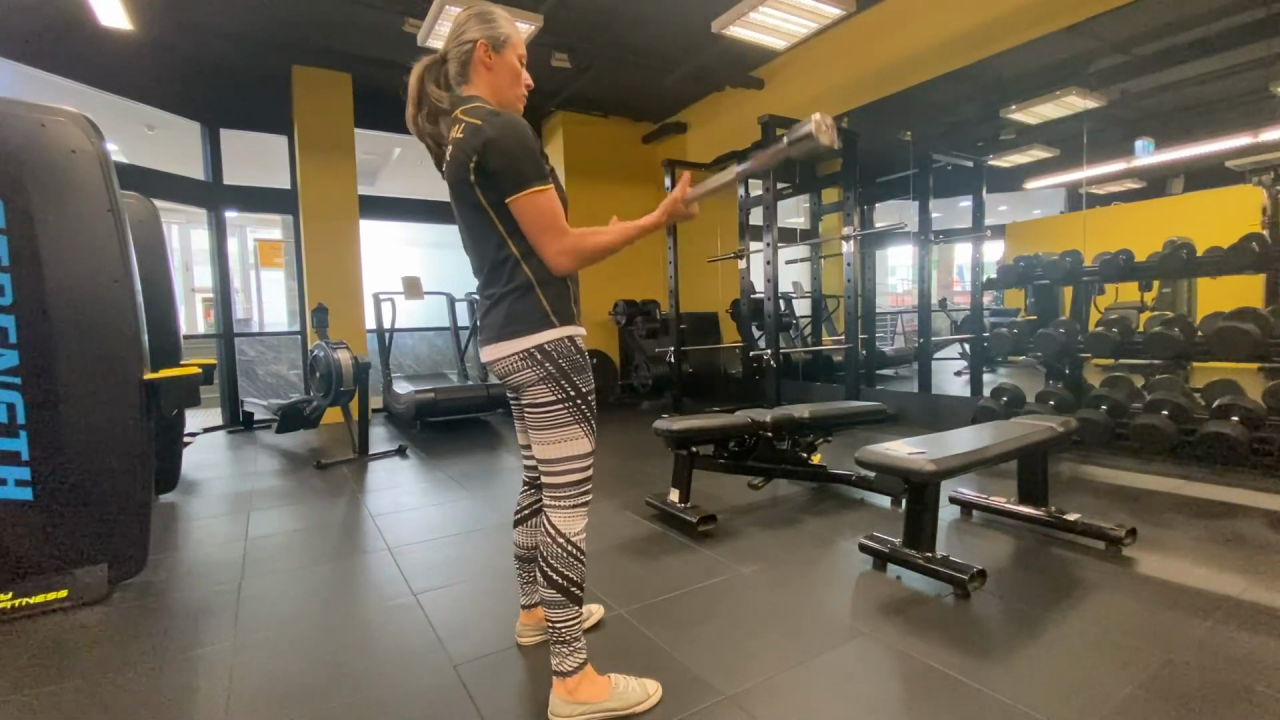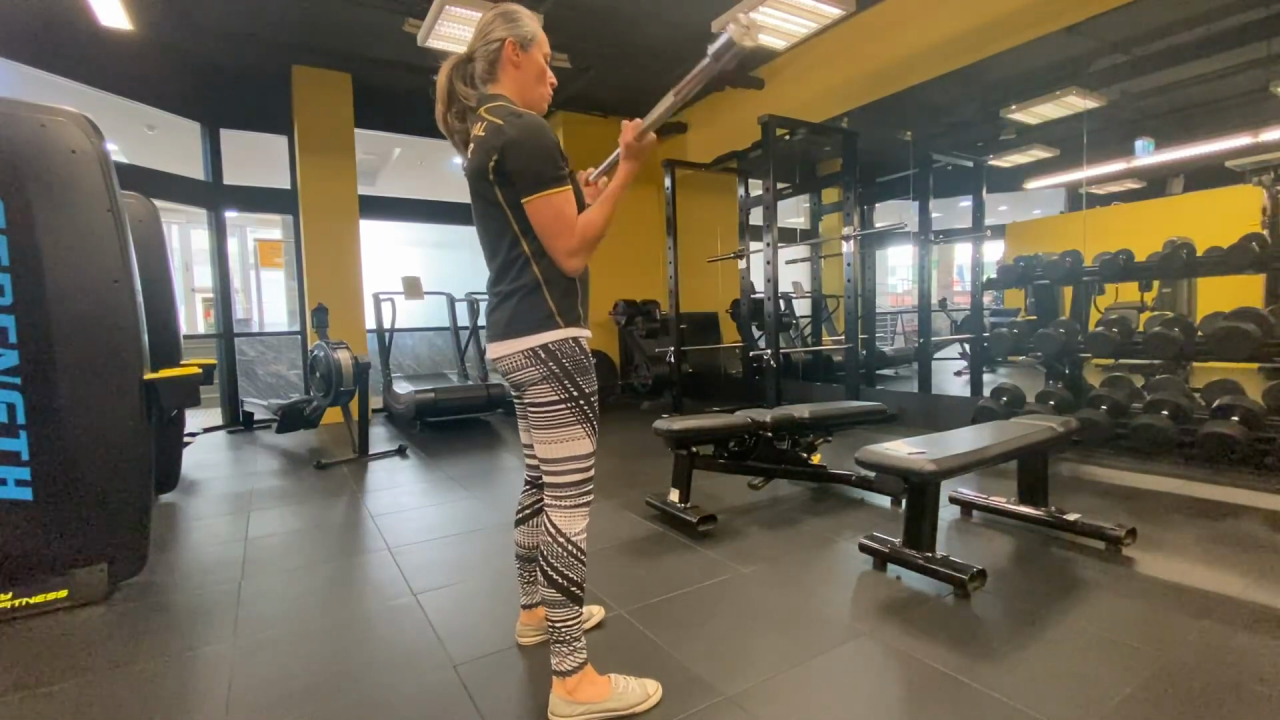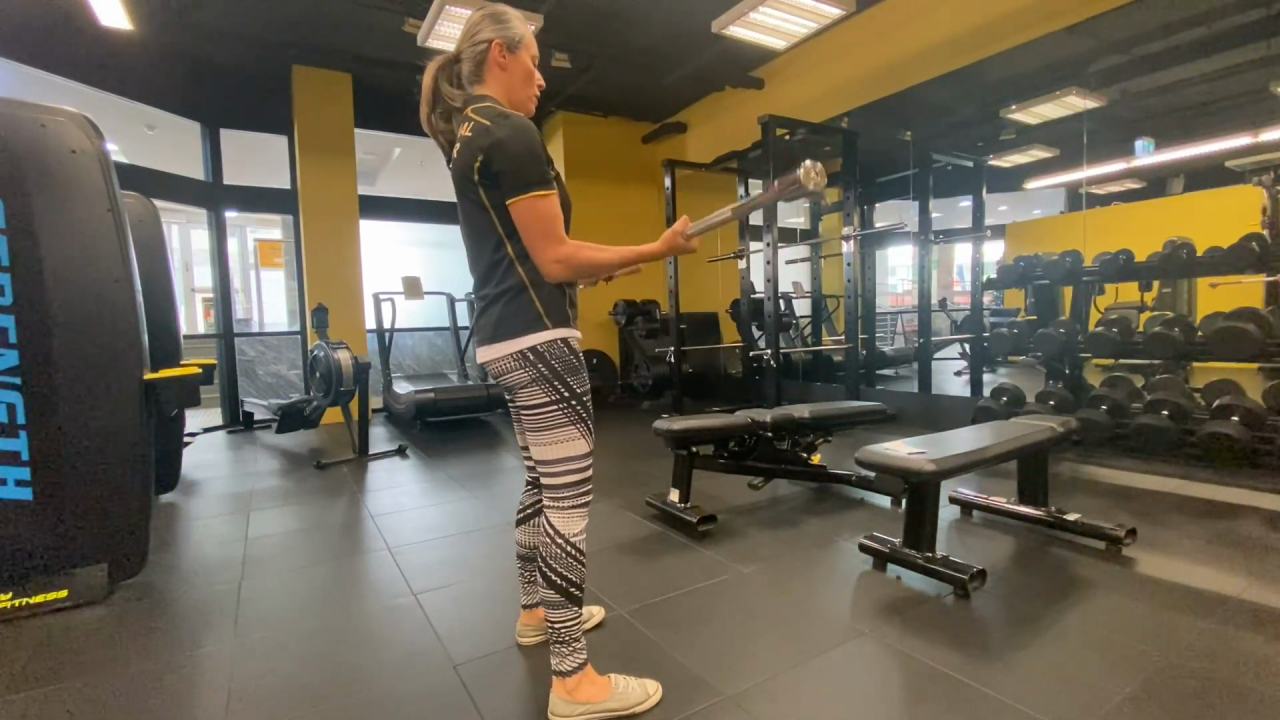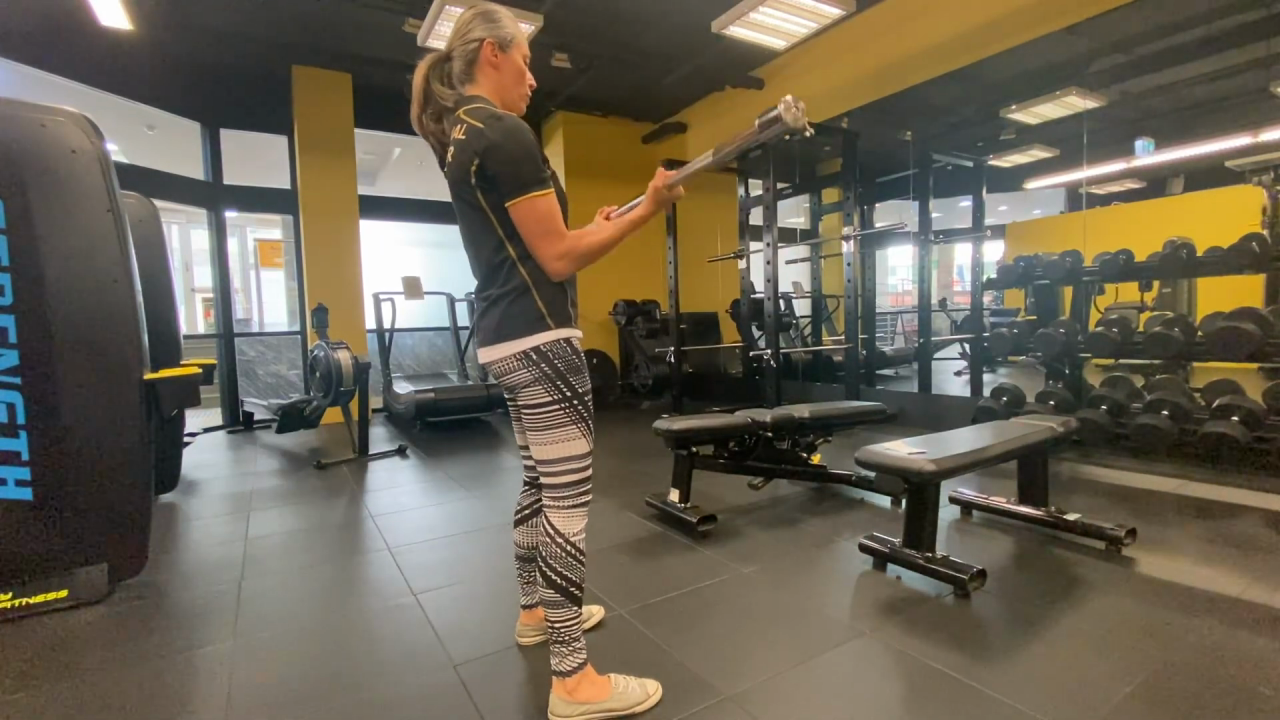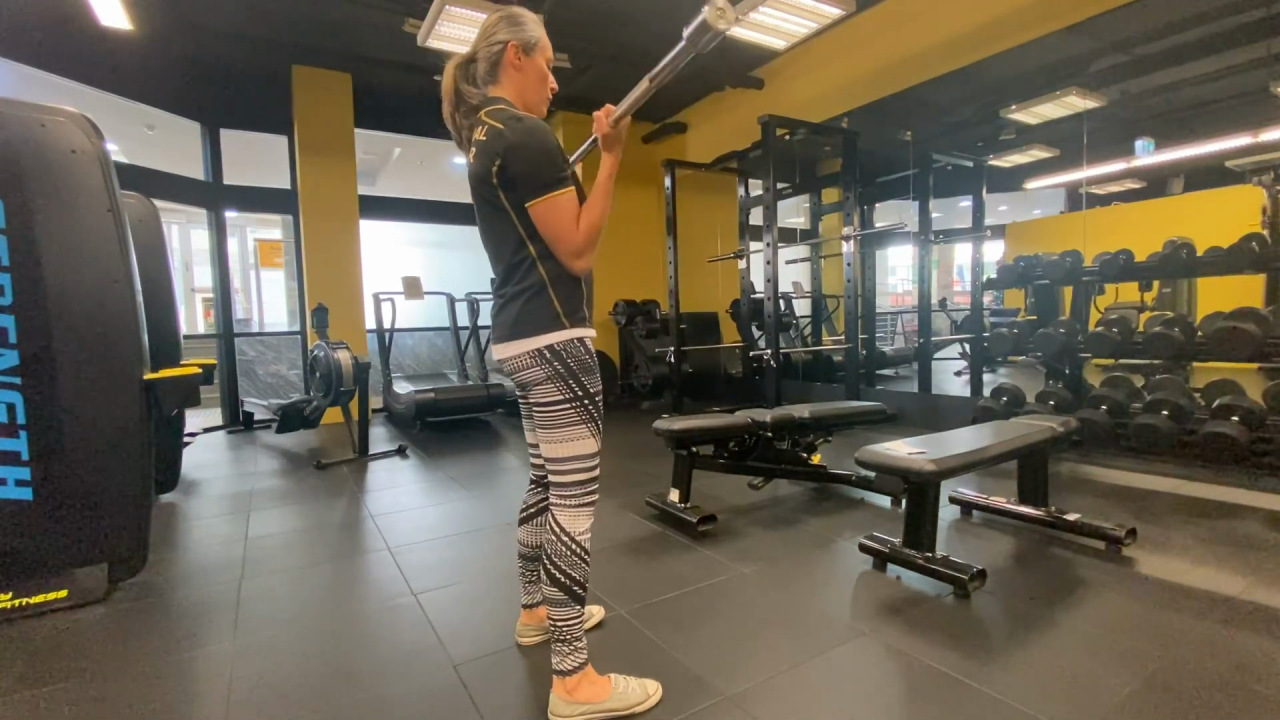
dt=1s
person 1, frame 1
left shoulder: (458, 136)
right shoulder: (503, 131)
right elbow: (561, 252)
left wrist: (589, 228)
right wrist: (656, 218)
left hip: (507, 335)
right hip: (541, 338)
left knee: (538, 481)
right knee: (568, 498)
left ankle: (535, 609)
person 1, frame 2
left shoulder: (483, 133)
right shoulder: (525, 132)
right elbow: (570, 253)
left wrist: (581, 198)
right wrist: (626, 174)
left hip: (514, 332)
right hip: (546, 336)
left knee: (541, 480)
right knee: (569, 496)
left ankle: (535, 609)
person 1, frame 3
left shoulder: (468, 135)
right shoulder: (512, 134)
right elbow: (554, 259)
left wrist: (605, 258)
right wrist: (653, 250)
left hip: (505, 336)
right hip: (536, 337)
left knee: (542, 483)
right knee: (568, 497)
left ankle: (535, 611)
person 1, frame 4
left shoulder: (461, 136)
right shoulder: (506, 135)
right elbow: (558, 257)
left wrist: (591, 228)
right wrist: (645, 210)
left hip: (505, 336)
right hip: (538, 339)
left knee: (539, 481)
right knee: (568, 496)
left ankle: (535, 610)
person 1, frame 5
left shoulder: (485, 135)
right shoulder: (527, 134)
right elbow: (577, 253)
left wrist: (575, 174)
right wrist: (611, 159)
left hip: (520, 333)
right hip: (552, 336)
left knee: (545, 479)
right knee: (574, 495)
left ankle: (536, 609)
